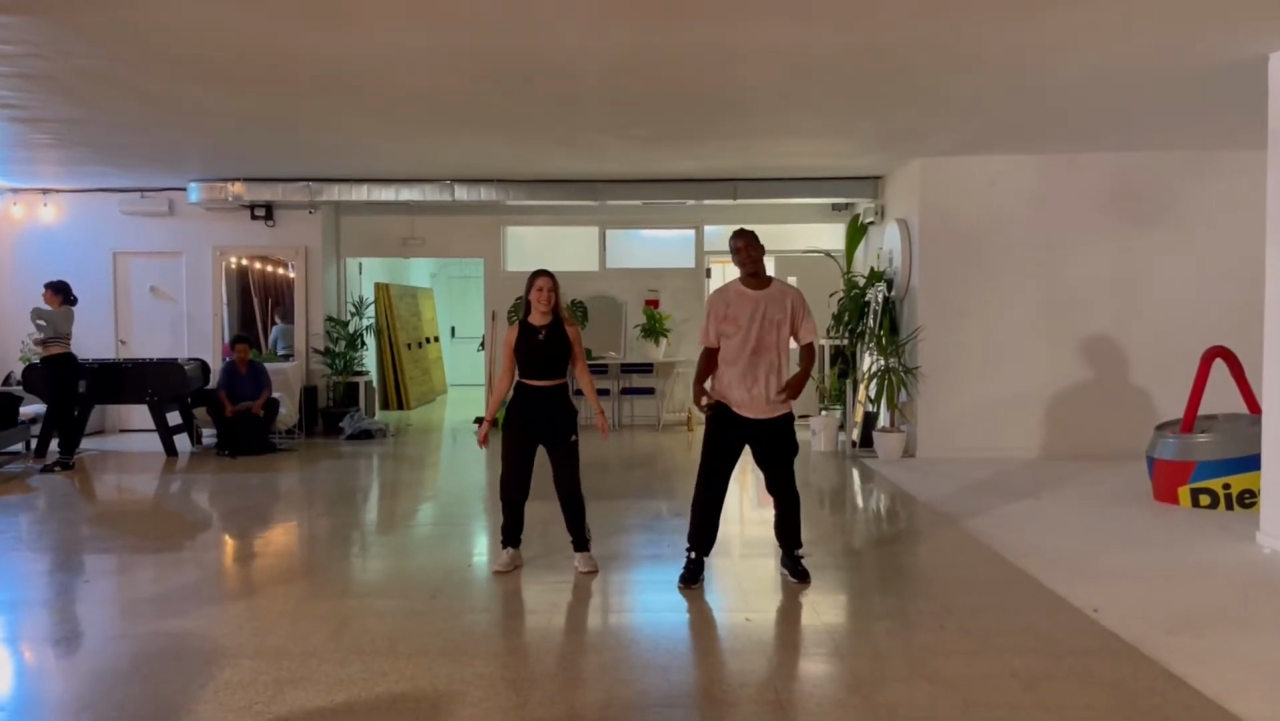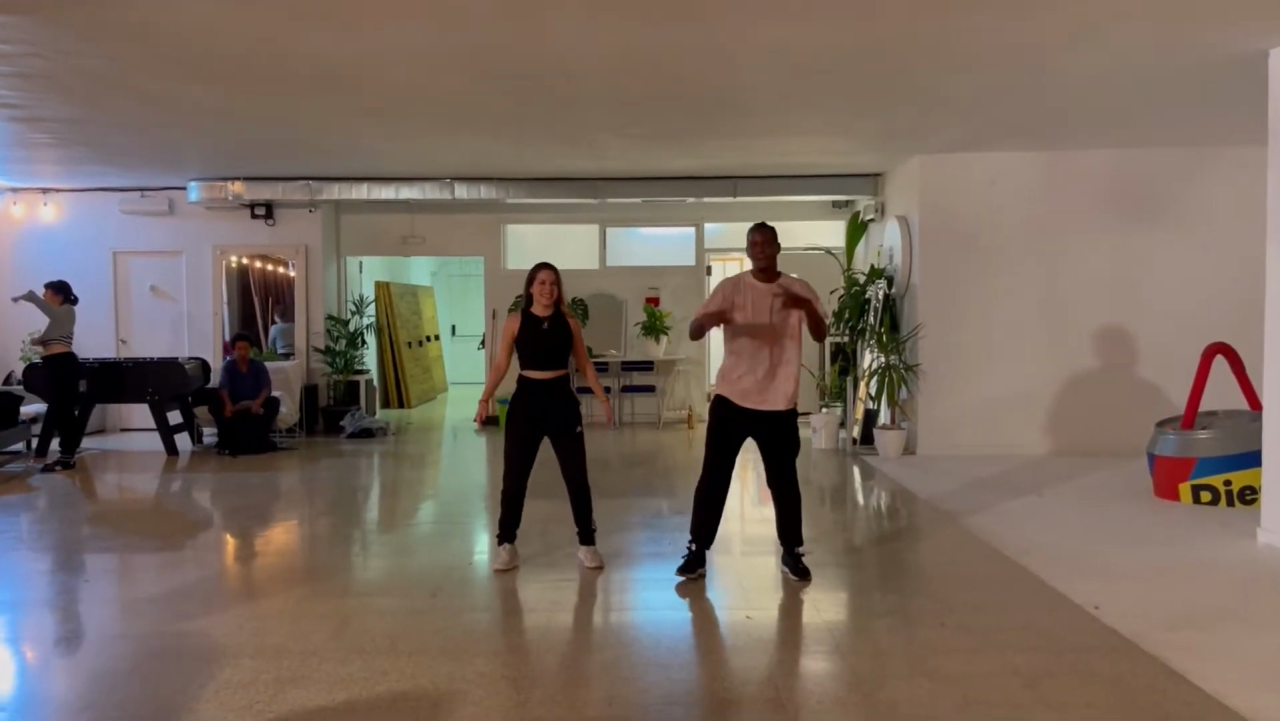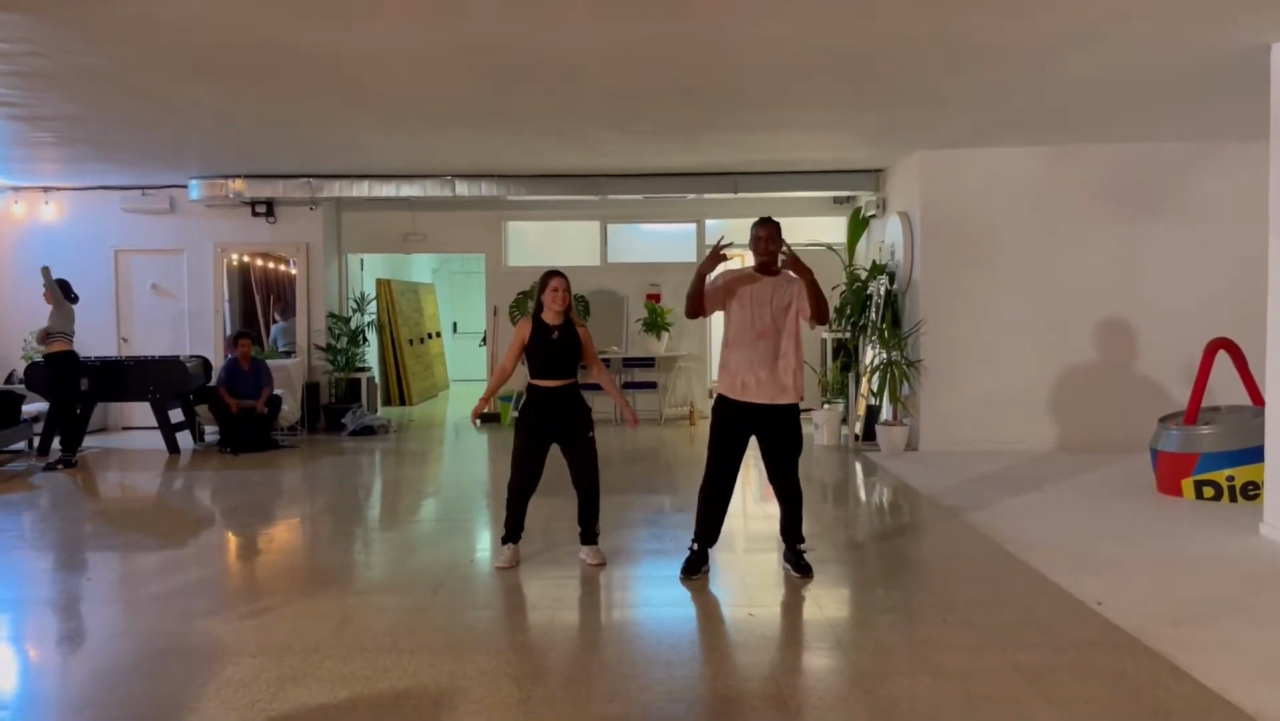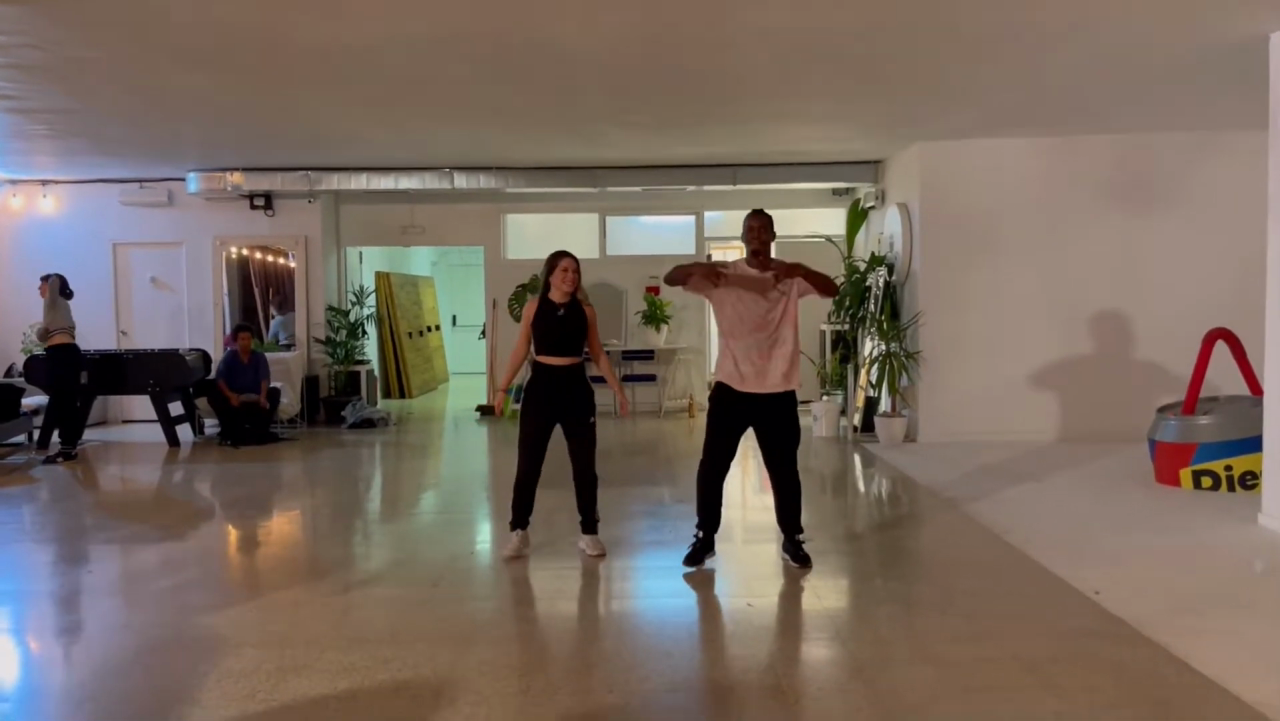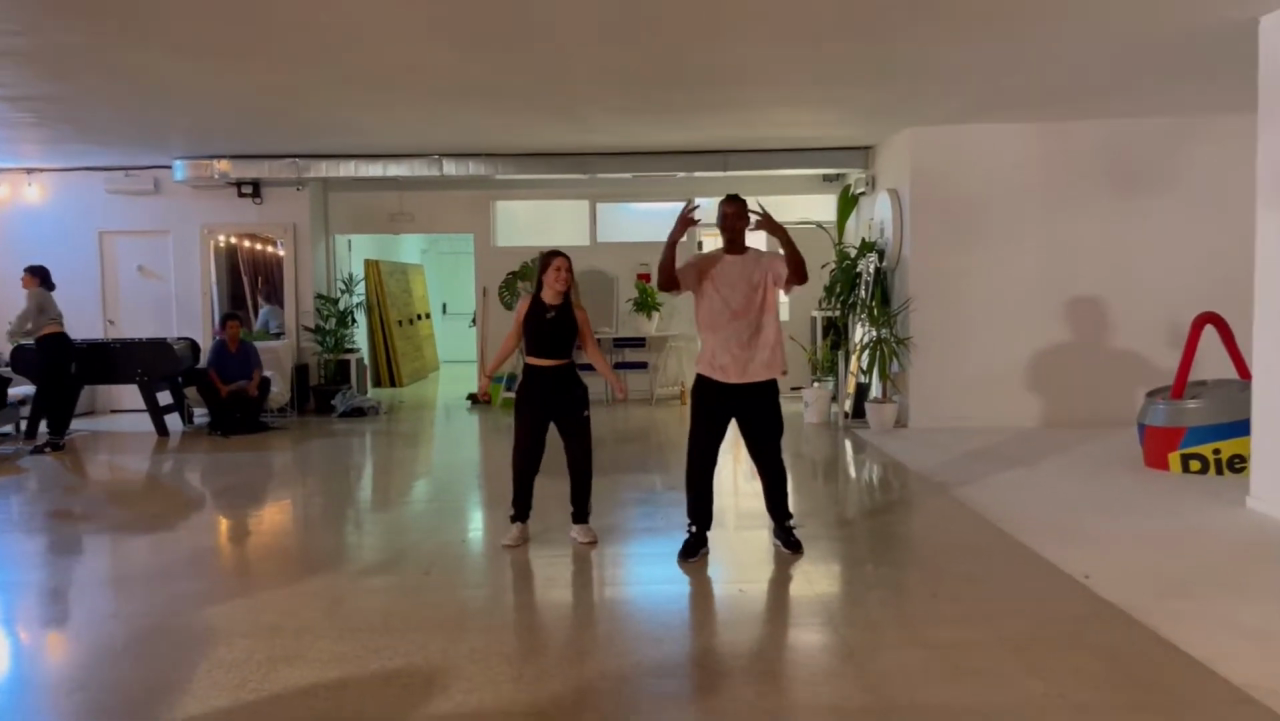
dt=0.2s
person 1, frame 1
left shoulder: (790, 297)
right shoulder: (721, 298)
left elbow: (809, 347)
right elbow: (708, 349)
left wrist: (803, 375)
right wrist: (698, 383)
left hip: (774, 410)
right hip: (727, 409)
left knee: (783, 487)
right knee: (709, 485)
left ankle: (791, 554)
right ankle: (696, 558)
person 1, frame 2
left shoulder: (798, 291)
right shoulder: (730, 287)
left elbow: (820, 335)
right elbow: (694, 332)
left wrist: (805, 306)
right wrist: (708, 318)
left hip: (779, 404)
right hip: (731, 400)
left knee: (784, 483)
right knee: (713, 479)
left ankle: (791, 552)
right ankle: (697, 550)
person 1, frame 3
left shoulder: (796, 285)
right shoulder: (731, 281)
left elbow: (821, 318)
right elbow: (692, 311)
left wrist: (806, 274)
right wrist: (703, 269)
left hip: (781, 401)
right hip: (733, 398)
left knee: (786, 480)
right knee: (717, 479)
left ankle: (793, 549)
right ankle: (700, 550)
person 1, frame 4
left shoulder: (790, 276)
right shoulder: (722, 275)
left elbow: (831, 290)
right elbow: (671, 279)
left wrist: (800, 271)
right wrist: (699, 268)
left hip: (778, 391)
right hip: (730, 387)
left knee: (784, 470)
right knee: (711, 466)
left ankle: (792, 539)
right ankle: (704, 538)
person 1, frame 5
left shoulder: (767, 263)
right shoulder: (701, 265)
left elbow: (798, 278)
right elbow: (665, 284)
left wrist: (779, 233)
right wrist: (675, 235)
left hip: (759, 380)
right hip: (712, 379)
left knee: (769, 458)
right knee: (699, 460)
left ankle: (782, 525)
right ankle: (697, 531)
person 2, frame 1
left shoulder: (568, 329)
right shoulder: (515, 331)
left elbow: (582, 372)
right elbow: (505, 377)
left wrist: (597, 410)
right wrist: (488, 417)
left hip: (559, 408)
right hip: (523, 408)
left knee: (568, 484)
right knee: (513, 484)
left ankle: (581, 550)
right ankle: (510, 548)
person 2, frame 2
left shoulder: (569, 322)
right shoulder: (516, 321)
left elbow: (584, 364)
right elbow: (501, 364)
left wrist: (604, 399)
right wrist: (486, 398)
left hip: (562, 400)
right hip: (527, 400)
left knee: (577, 476)
right knee: (515, 478)
left ankle: (587, 544)
right ankle: (507, 545)
person 2, frame 3
left shoulder: (578, 329)
right shoulder: (526, 327)
left elbow: (596, 368)
right elbow: (507, 367)
left wrist: (621, 401)
right wrist: (486, 398)
left hip: (573, 408)
right hip: (536, 407)
left knee: (587, 480)
right knee: (521, 481)
left ankle: (588, 542)
right ankle: (510, 544)
person 2, frame 4
left shoulder: (584, 310)
right shoulder: (534, 306)
left elbow: (598, 354)
right elbow: (521, 350)
left wrist: (617, 390)
right wrist: (502, 388)
left hip: (575, 388)
right hip: (541, 387)
left knee: (584, 465)
right knee: (528, 463)
left ankle: (589, 532)
right ankle: (519, 531)
person 2, frame 5
left shoulder: (575, 310)
right shoulder: (527, 304)
left elbow: (592, 349)
right elbow: (513, 340)
left wrist: (614, 379)
right wrist: (488, 374)
left hip: (568, 386)
right hip: (533, 385)
left knee: (581, 457)
right knee: (525, 459)
left ankle: (580, 522)
right ankle: (519, 522)
person 3, frame 1
left shoulder: (65, 312)
right shoulder: (56, 315)
right elbow: (51, 340)
right wrist: (40, 341)
left hip: (62, 364)
right hip: (56, 365)
left knee: (62, 411)
right knee: (60, 412)
left ankle: (66, 458)
right ankle: (66, 457)
person 3, frame 2
left shoulder: (65, 311)
right shoulder: (57, 314)
left elbow: (42, 304)
right elbow: (49, 340)
left wrist: (25, 297)
right wrist: (39, 340)
left hip: (63, 363)
right hip: (57, 364)
left knee: (62, 411)
right knee: (60, 412)
left ankle: (67, 457)
right ankle: (67, 456)
person 3, frame 3
left shoulder: (63, 307)
right shoulder: (58, 312)
left elbow: (53, 286)
right elbow: (41, 340)
left wrist: (46, 275)
right wrist: (42, 334)
left hip: (63, 361)
right hip: (58, 362)
left knee: (63, 409)
right knee: (62, 409)
left ankle: (68, 456)
right ankle: (69, 453)
person 3, frame 4
left shoulder: (55, 301)
right shoulder: (58, 306)
left elbow: (54, 282)
right elbow: (45, 336)
right wrist: (42, 331)
left hip: (63, 354)
right hip: (63, 355)
left knee: (62, 402)
right knee: (64, 402)
left ankle: (68, 449)
right ankle: (68, 447)
person 3, frame 5
left shoulder: (36, 293)
right shoulder: (41, 295)
left elbow: (27, 312)
right elbow: (36, 327)
left wrist: (14, 331)
right wrist: (19, 332)
left hip: (53, 344)
right hip: (55, 344)
left knee: (50, 393)
right knee: (54, 393)
left ankle: (55, 439)
right ankle: (56, 437)
